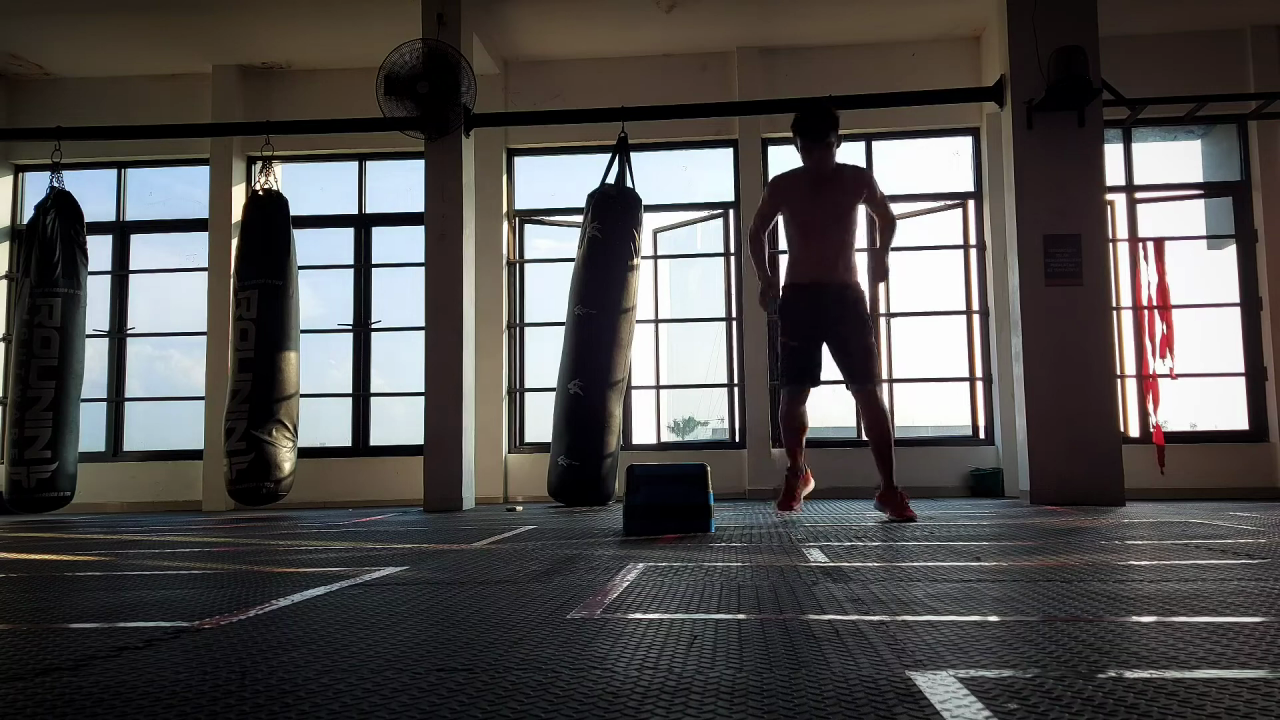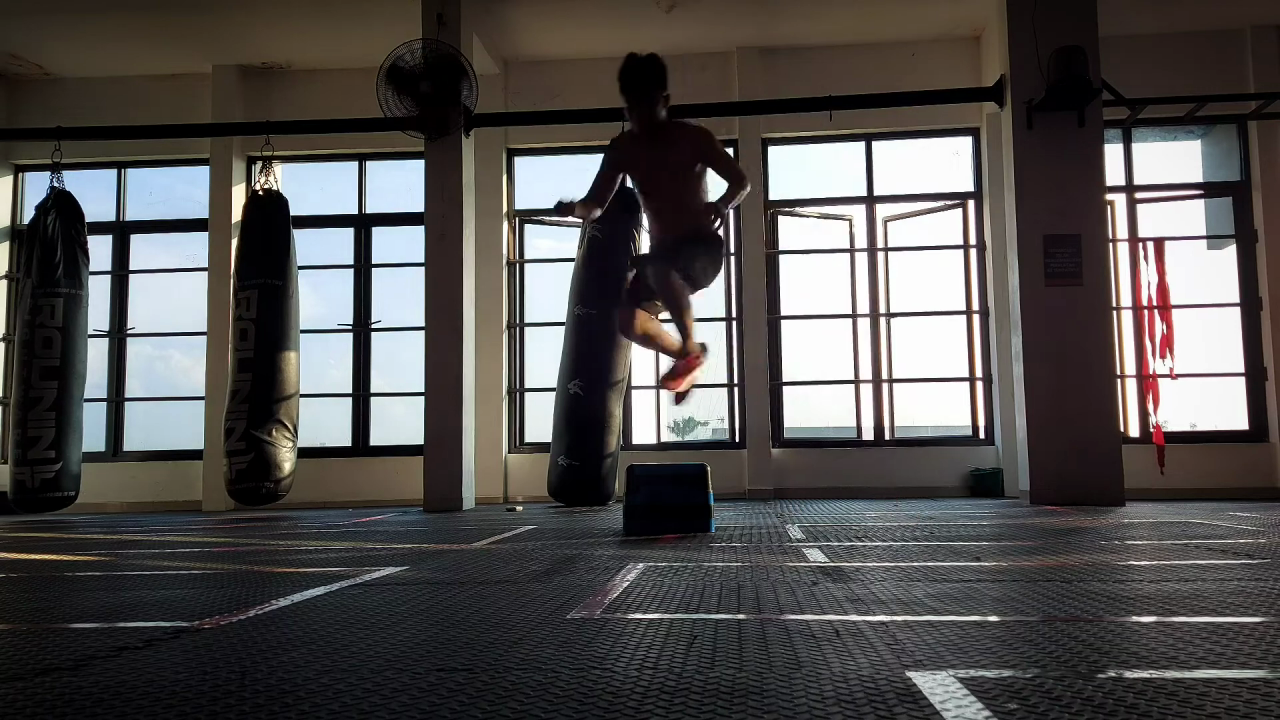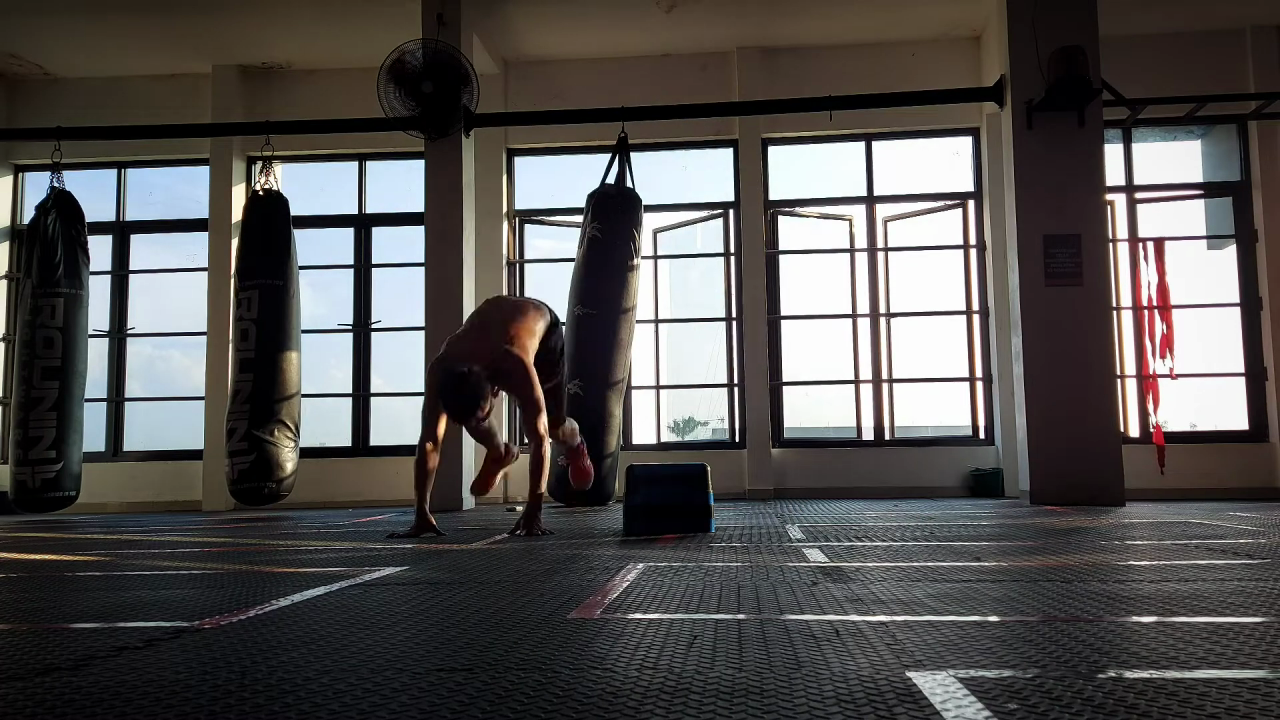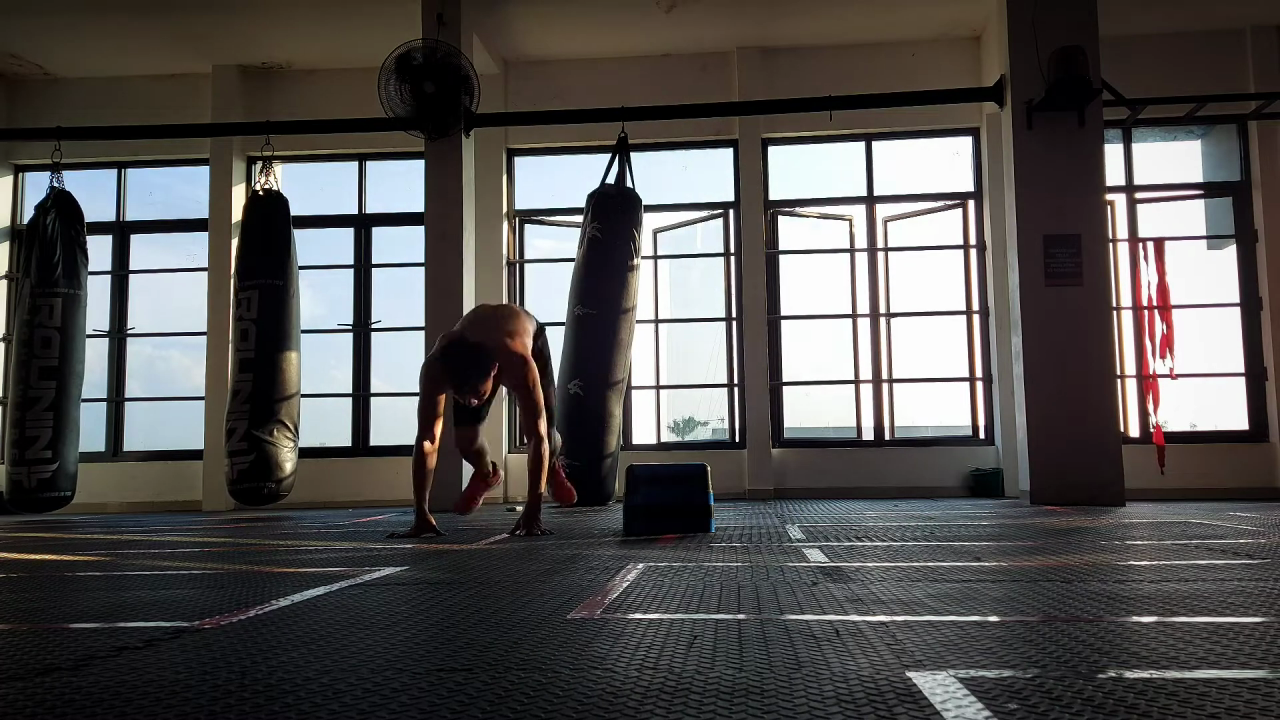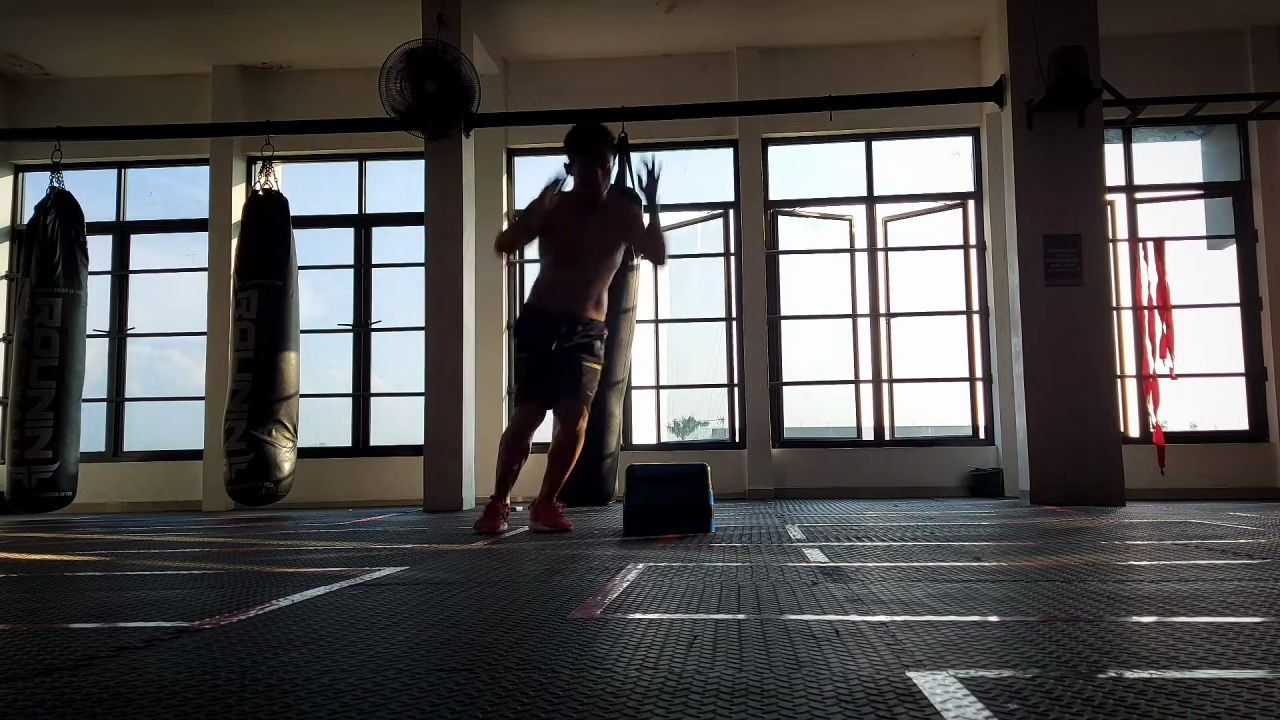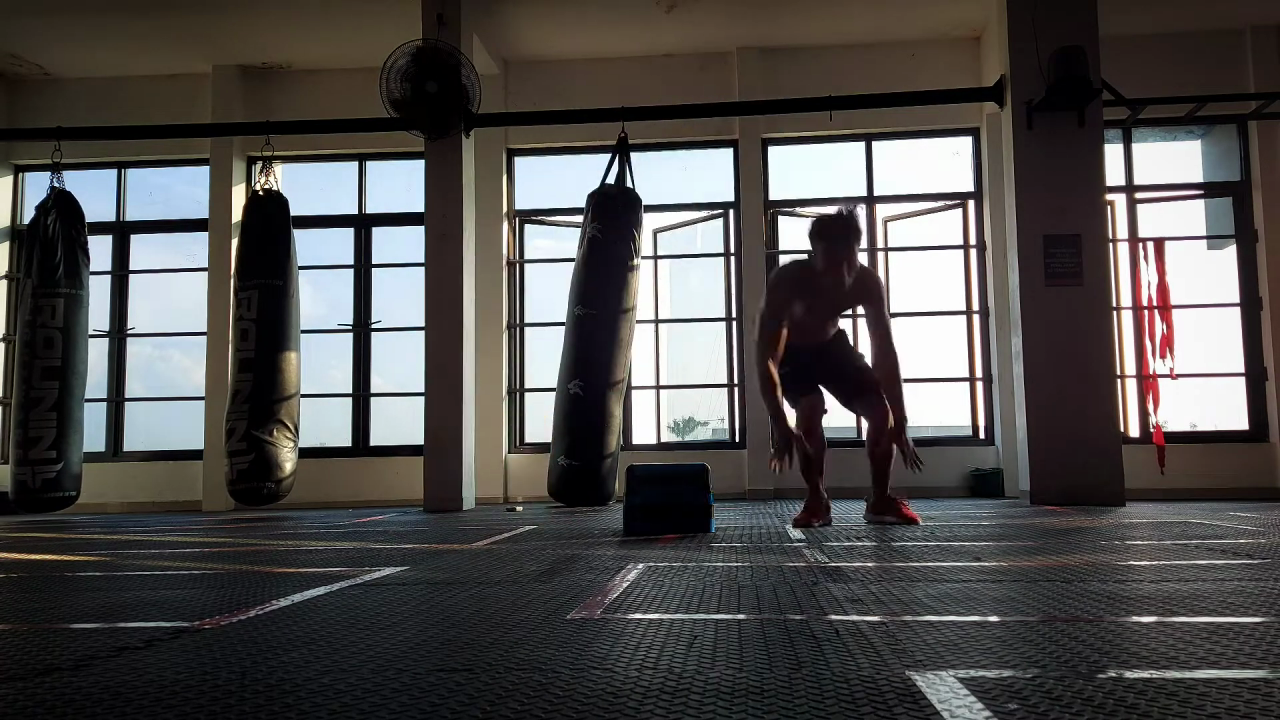
dt=0.7s
person 1, frame 1
left shoulder: (857, 180)
right shoulder: (781, 186)
left elbow: (886, 217)
right elbow: (757, 232)
left wrist: (881, 255)
right wrist: (765, 278)
left hip: (846, 294)
right hip: (798, 297)
left knee: (868, 390)
right knee: (794, 395)
left ankle: (889, 490)
right ankle: (797, 473)
person 1, frame 2
left shoulder: (693, 138)
right shoulder: (622, 148)
left elbow: (741, 180)
right elbow: (596, 200)
left wrist: (723, 206)
right wrist: (576, 208)
left hip: (702, 247)
right hip: (664, 251)
left knee: (658, 272)
right knee: (627, 317)
left ankle: (690, 347)
right ankle: (685, 354)
person 1, frame 3
left shoulder: (517, 365)
right shoulder: (442, 368)
left elbow: (538, 436)
right elbow: (430, 439)
left wrist: (533, 511)
right wrist: (421, 513)
left hip: (541, 321)
left knee: (553, 424)
right knee: (474, 421)
left ankle: (576, 447)
right ankle: (500, 453)
person 1, frame 4
left shoulder: (520, 363)
right shoulder: (435, 368)
left elbow: (538, 436)
right elbow: (426, 440)
left wrist: (532, 511)
right wrist: (421, 515)
left knee: (542, 429)
right knee: (464, 438)
left ankle: (554, 469)
right ankle: (486, 472)
person 1, frame 5
left shoulder: (626, 211)
right shoulder: (550, 206)
left elbow: (658, 257)
right elbow: (504, 246)
left wrist: (652, 207)
right wrist: (540, 210)
left hip: (587, 328)
right hip: (539, 321)
left knee: (575, 417)
right knee: (527, 416)
left ankle: (545, 503)
right ankle: (498, 502)
person 1, frame 6
left shoulder: (868, 282)
right shoulder: (786, 282)
left elbow: (885, 355)
right elbow: (763, 359)
left wrist: (900, 425)
right wrist: (781, 427)
left hip: (830, 345)
right hip: (792, 355)
left knee: (880, 410)
right knee: (810, 410)
left ankle: (881, 500)
right ankle: (815, 499)
